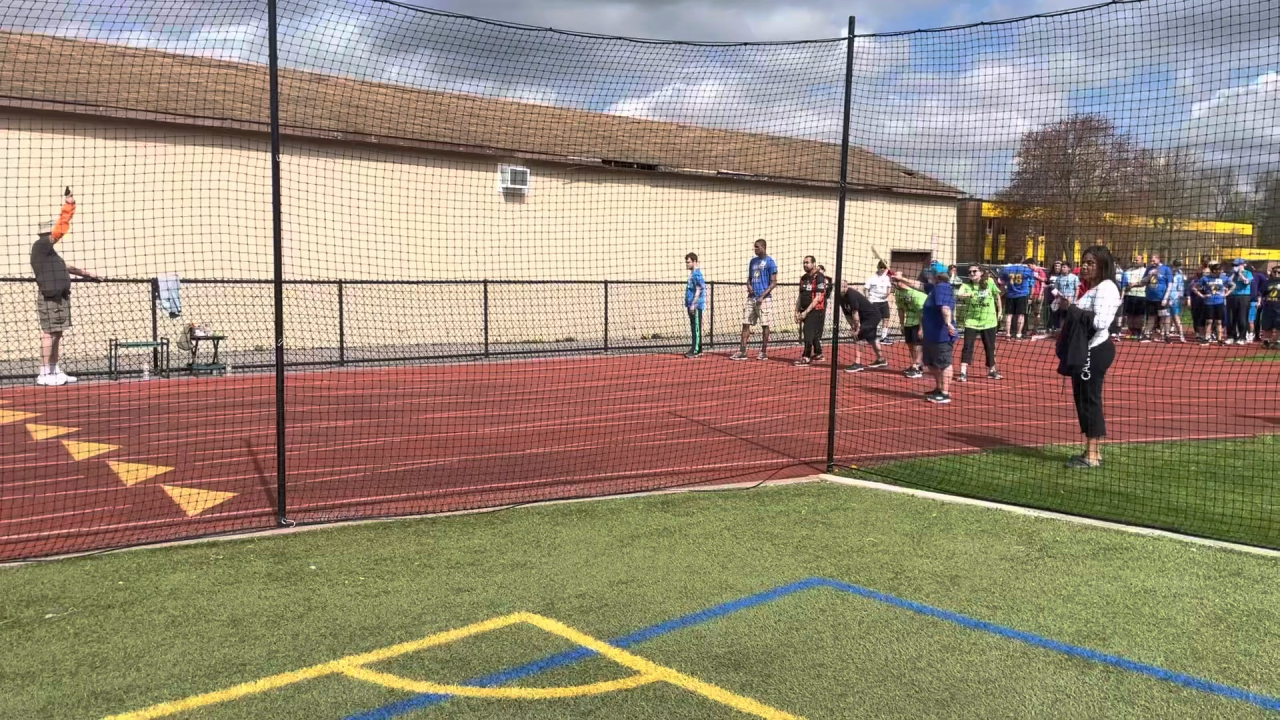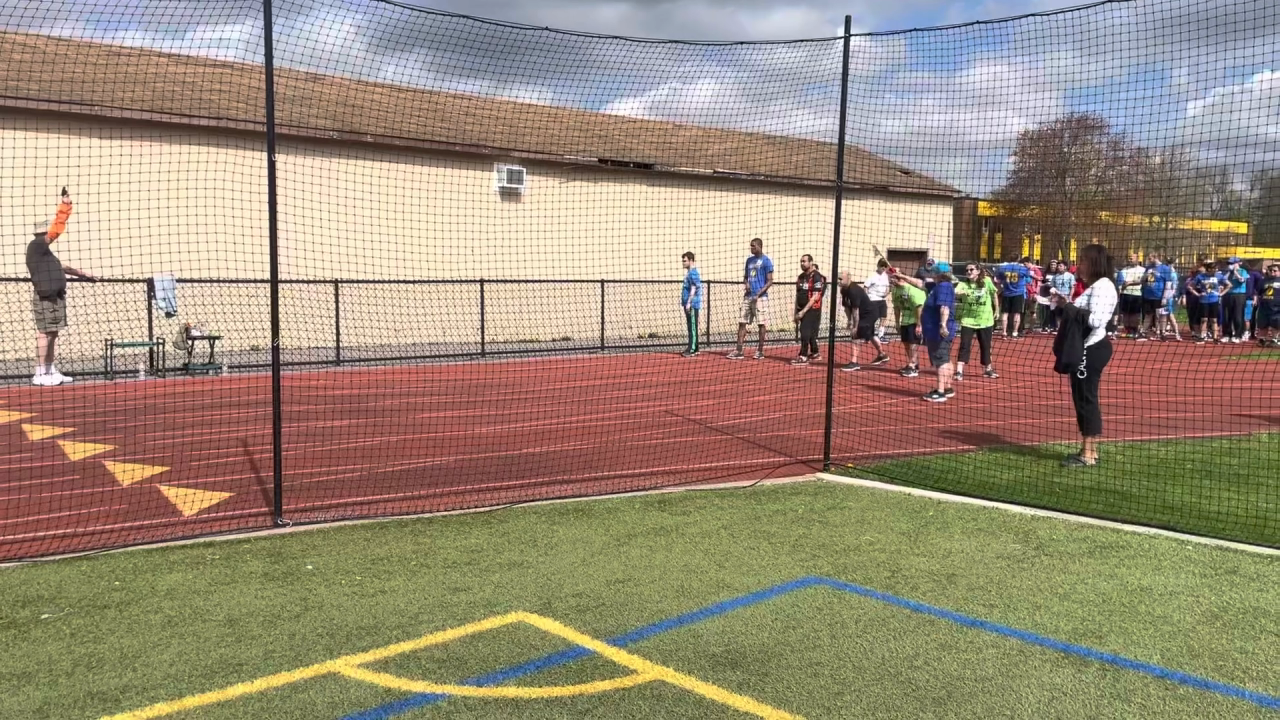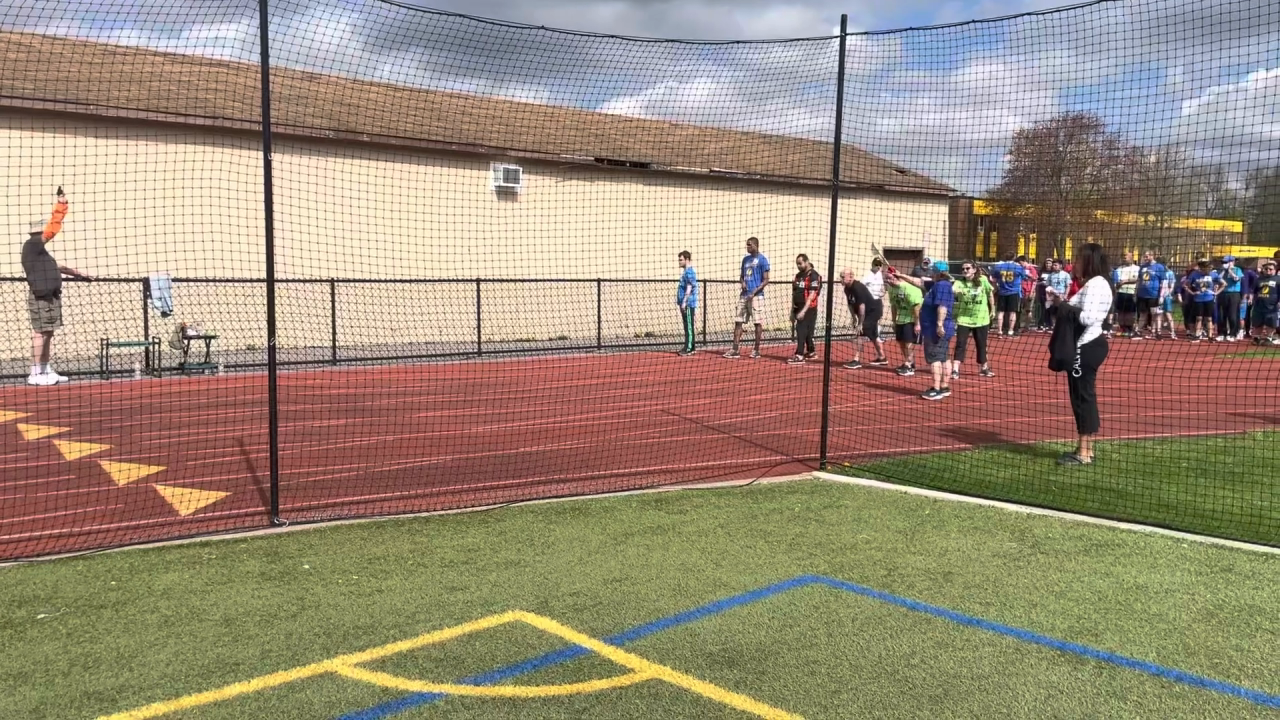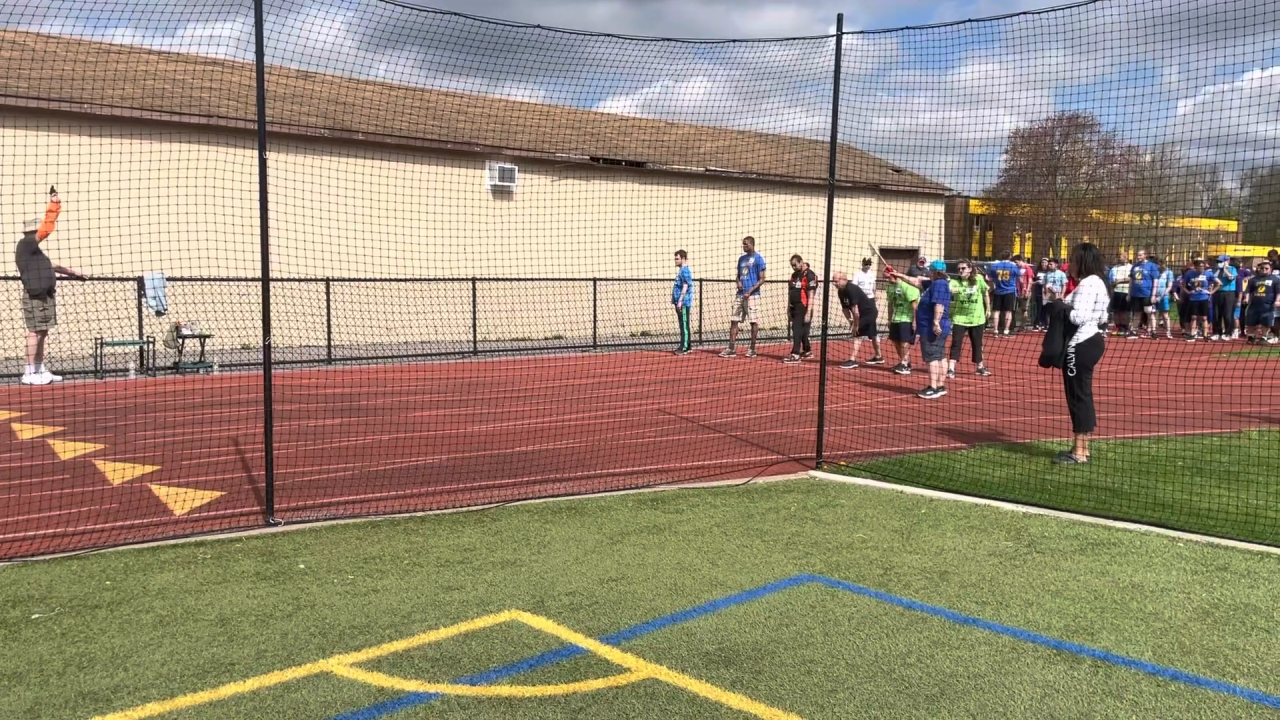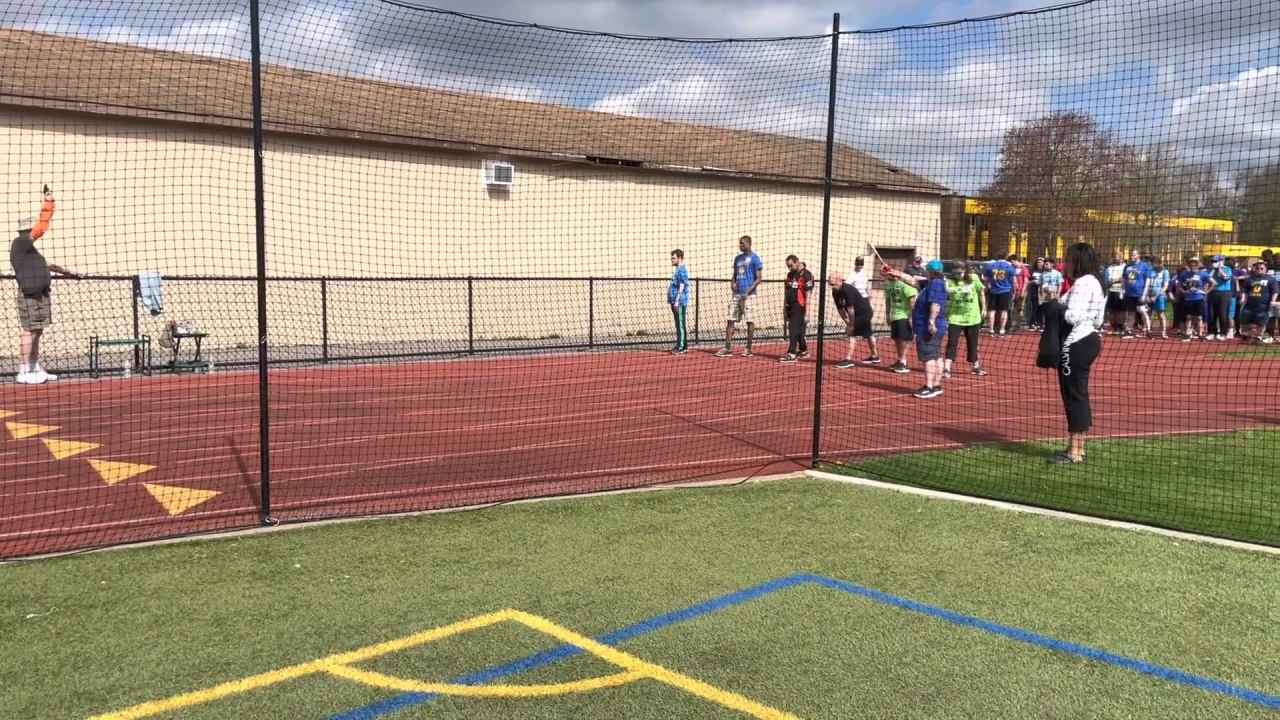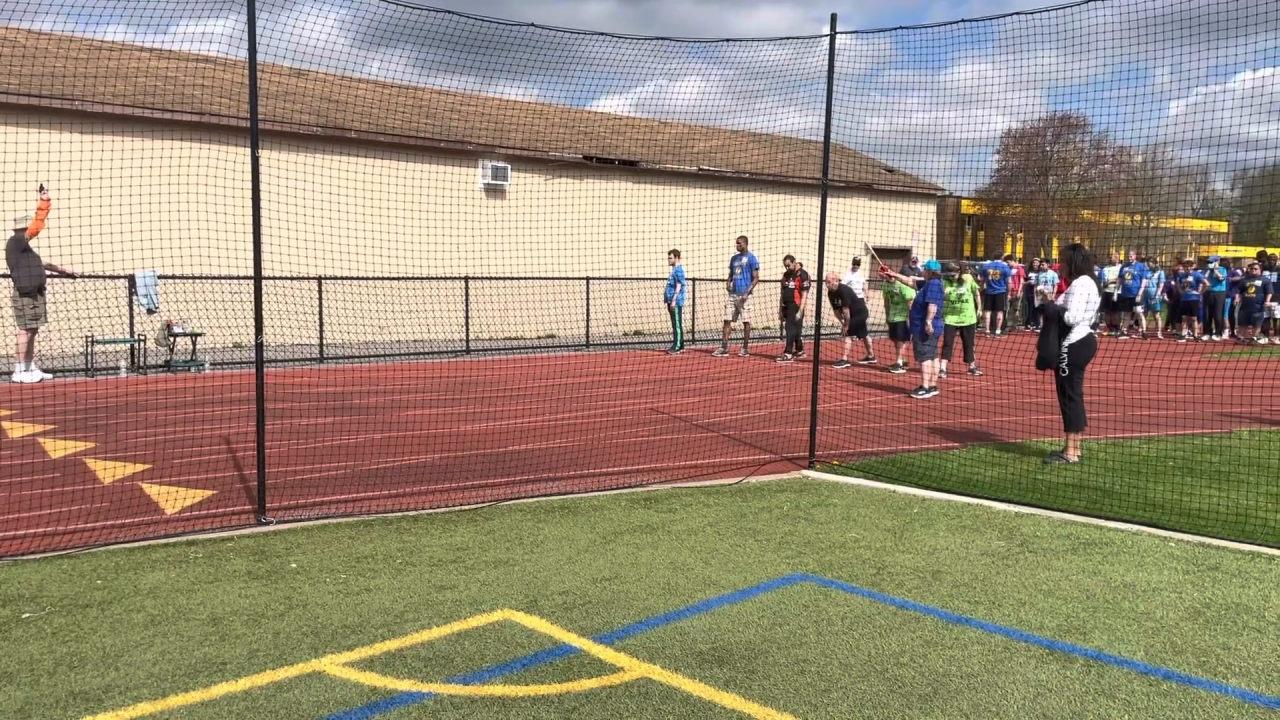
dt=0.3s
person 1, frame 1
left shoulder: (1106, 288)
right shoulder: (1094, 289)
left elbow: (1100, 321)
left wrist: (1073, 310)
right wrist: (1069, 323)
left hip: (1094, 351)
right hip: (1087, 351)
left knee: (1090, 401)
right knee: (1085, 400)
left ankle: (1092, 456)
right ankle: (1094, 452)
person 1, frame 2
left shoulder: (1102, 286)
right shoulder: (1095, 286)
left elbow: (1095, 319)
left wrist: (1069, 308)
right wrist: (1069, 306)
left hip: (1091, 350)
right hip: (1089, 349)
left knee: (1086, 399)
right knee: (1085, 399)
left ankle: (1088, 455)
right ankle: (1090, 450)
person 1, frame 3
left shoulder: (1095, 284)
right shoulder: (1095, 284)
left elbow: (1087, 317)
left wrist: (1063, 306)
right wrist: (1066, 304)
left hip: (1085, 347)
right hip: (1088, 345)
left knee: (1082, 397)
right knee: (1084, 397)
left ankle: (1083, 453)
right ankle: (1086, 449)
person 1, frame 4
left shoulder: (1087, 284)
right shoulder: (1097, 283)
left elbow: (1078, 316)
right wrist: (1064, 305)
left hip: (1080, 346)
right hip: (1090, 342)
left knee: (1078, 396)
right knee: (1083, 396)
left ankle: (1079, 452)
right ankle: (1083, 448)
person 1, frame 5
left shoulder: (1082, 283)
right shoulder: (1094, 283)
left elbow: (1073, 316)
right elbow: (1098, 320)
left hip: (1076, 345)
right hip: (1087, 342)
left knee: (1073, 396)
right knee: (1078, 396)
left ankle: (1075, 452)
right ankle: (1078, 447)
person 1, frame 6
left shoulder: (1079, 284)
right shoulder: (1087, 283)
left elbow: (1072, 317)
right wrist: (1055, 307)
left hip: (1073, 346)
right hip: (1081, 343)
left knee: (1069, 396)
right knee: (1073, 396)
left ankle: (1070, 452)
right ankle: (1074, 447)
person 2, frame 1
left shoulder: (48, 251)
right shoulder: (40, 246)
left elbow: (64, 267)
right elbow: (59, 230)
left wrist: (87, 274)
right wrist: (68, 207)
left hip: (58, 297)
right hip: (50, 298)
left knee: (57, 334)
right knee: (49, 333)
left ankle: (55, 371)
right ankle: (44, 374)
person 2, frame 2
left shoulder: (44, 251)
right shoulder: (36, 246)
left elbow: (60, 267)
right elbow: (55, 231)
left wrist: (82, 273)
right wrist: (64, 207)
left hip: (54, 297)
right hip: (45, 298)
left knee: (52, 333)
right knee: (45, 333)
left ankle: (50, 371)
right ankle: (40, 373)
person 2, frame 3
left shoulder: (39, 250)
right shoulder: (32, 245)
left elbow: (55, 266)
right elbow: (51, 230)
left wrist: (77, 273)
right wrist: (60, 207)
left hip: (50, 296)
right hip: (41, 297)
left knee: (48, 333)
right knee: (40, 333)
left ankle: (46, 370)
right ankle: (35, 373)
person 2, frame 4
left shoulder: (34, 249)
right shoulder: (26, 244)
left elbow: (49, 265)
right elbow: (45, 230)
left wrist: (72, 272)
right wrist: (53, 206)
left hip: (44, 295)
right hip: (35, 296)
left knee: (42, 332)
right knee: (35, 332)
left ankle: (40, 369)
right ankle: (29, 372)
person 2, frame 5
left shoulder: (29, 249)
right shoulder: (20, 243)
left elbow: (45, 264)
right elbow: (40, 228)
left wrist: (67, 271)
right wrist: (48, 204)
left hip: (39, 295)
right hip: (30, 295)
left knee: (37, 332)
right knee: (30, 331)
left ankle: (35, 369)
right ankle: (24, 372)
person 2, frame 6
left shoulder: (24, 247)
right shoulder: (15, 242)
left elbow: (40, 263)
right elbow: (35, 228)
left wrist: (62, 270)
right wrist: (44, 204)
left hip: (34, 293)
right hip: (25, 295)
left knee: (32, 330)
right knee: (25, 330)
left ankle: (31, 368)
right ankle: (19, 371)
